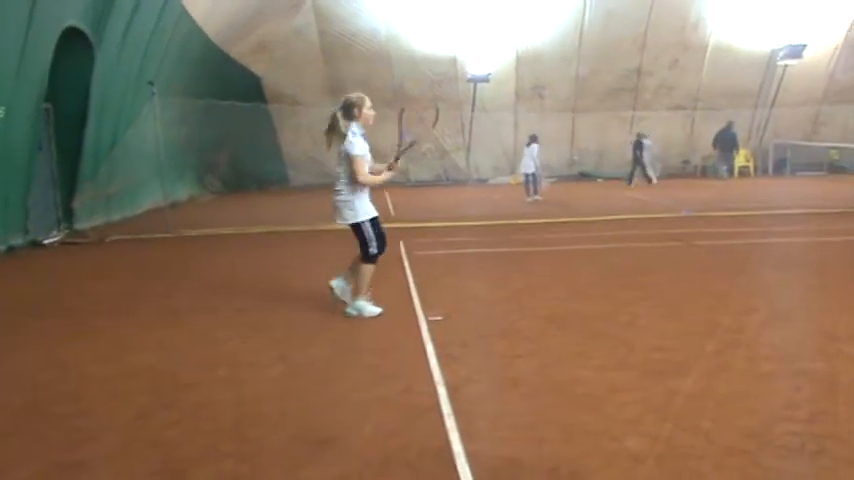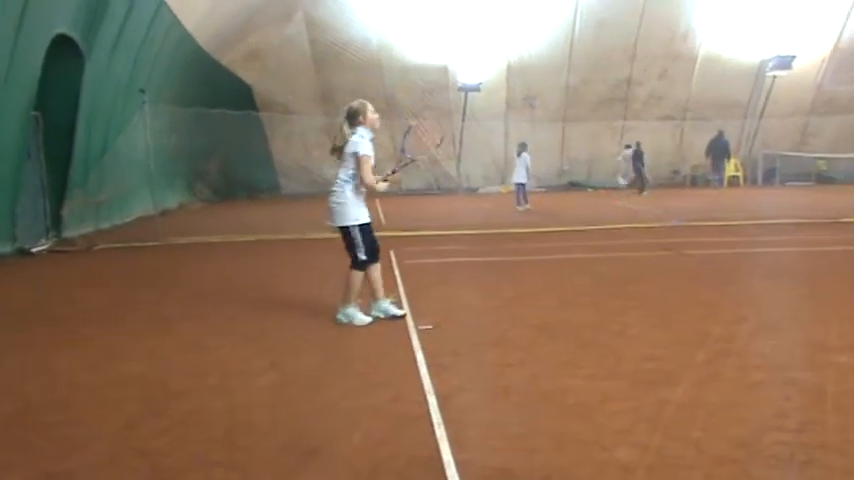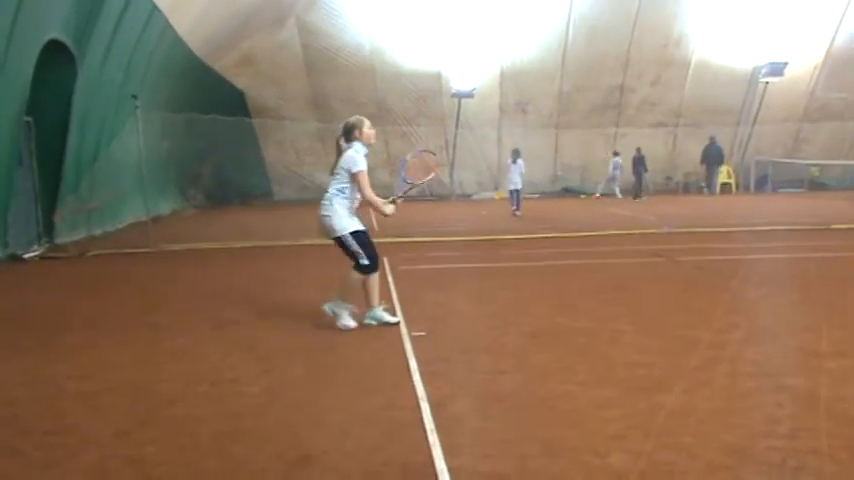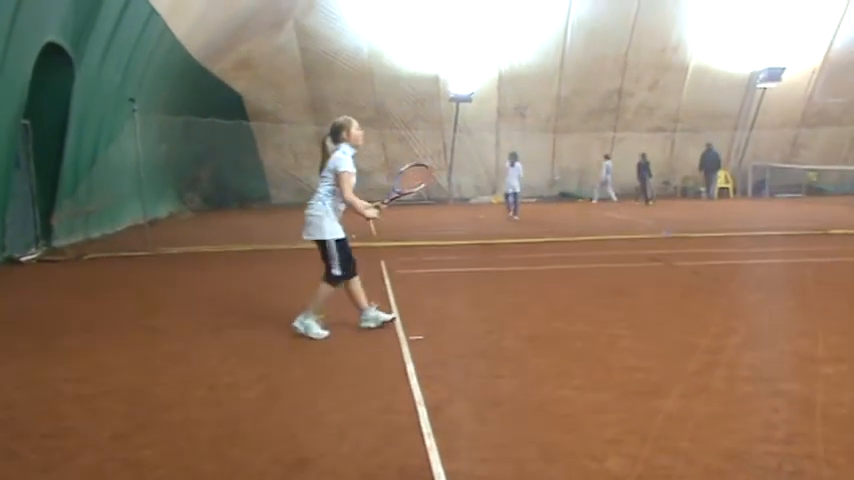
dt=0.2s
person 1, frame 1
left shoulder: (357, 136)
right shoulder: (354, 140)
left elbow: (368, 167)
right elbow: (363, 178)
left wrist: (387, 167)
right wrist: (385, 176)
left hip: (356, 200)
right hip: (353, 201)
left knee: (376, 244)
right knee: (372, 250)
left ankle: (343, 282)
right ankle: (358, 302)
person 1, frame 2
left shoulder: (358, 140)
right shoulder: (362, 141)
right elbow: (367, 181)
left wrist: (382, 179)
right wrist: (381, 187)
left hip: (353, 204)
right hip: (348, 204)
left knee: (372, 252)
right knee: (362, 257)
left ankle: (380, 304)
right ankle: (348, 309)
person 1, frame 3
left shoulder: (354, 155)
right shoulder: (356, 157)
left elbow: (358, 193)
right elbow: (367, 195)
left wrist: (384, 202)
right wrist: (384, 209)
left hip: (345, 215)
right hip: (336, 215)
left knee: (371, 260)
right knee: (366, 261)
left ankle: (374, 311)
right ankle: (338, 305)
person 1, frame 4
left shoulder: (342, 157)
right shoulder: (343, 158)
left elbow: (346, 196)
right elbow: (347, 197)
left wrist: (369, 206)
right wrist: (366, 213)
left hip: (327, 218)
right hip: (322, 218)
left knee: (348, 267)
right knee: (337, 272)
left ankle: (368, 313)
right ankle: (307, 319)
